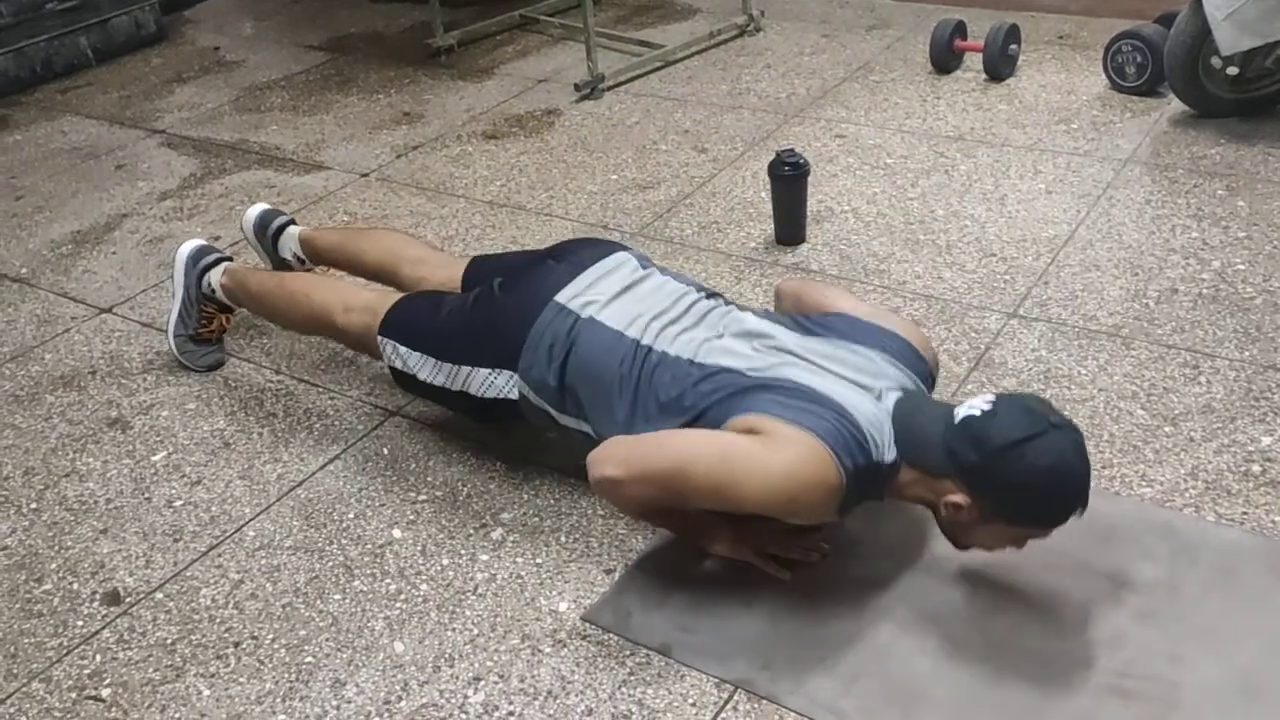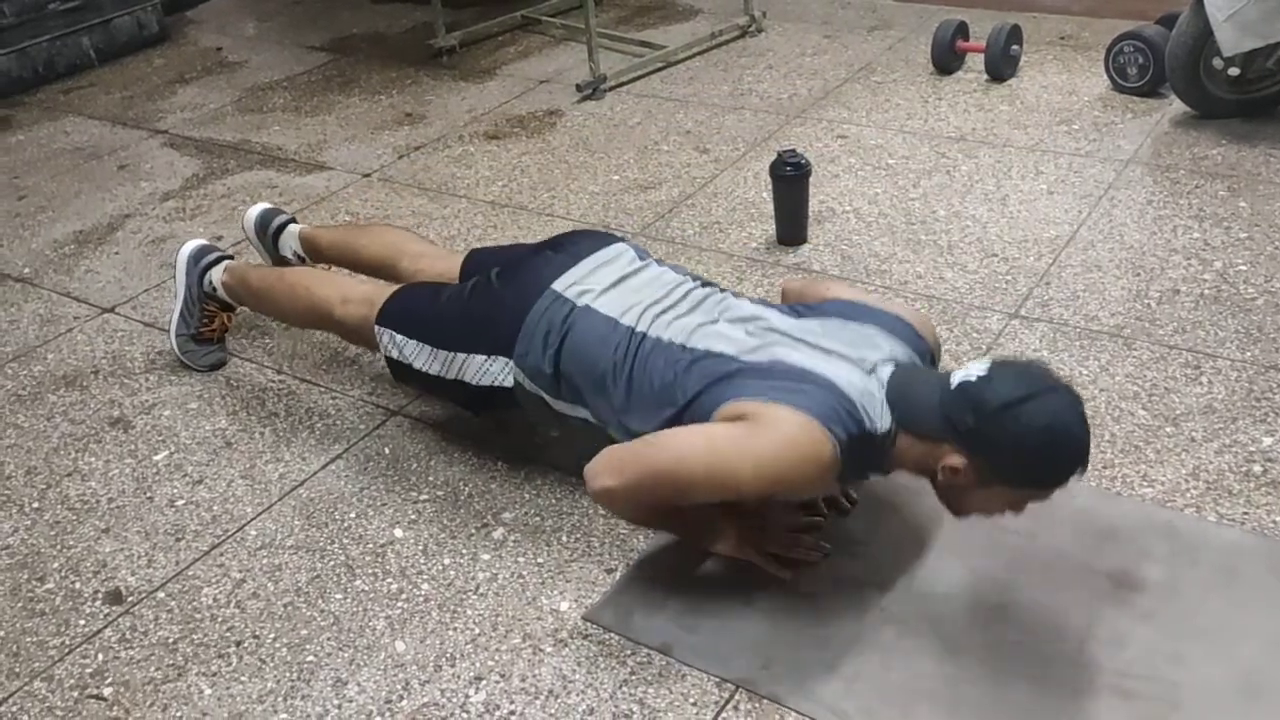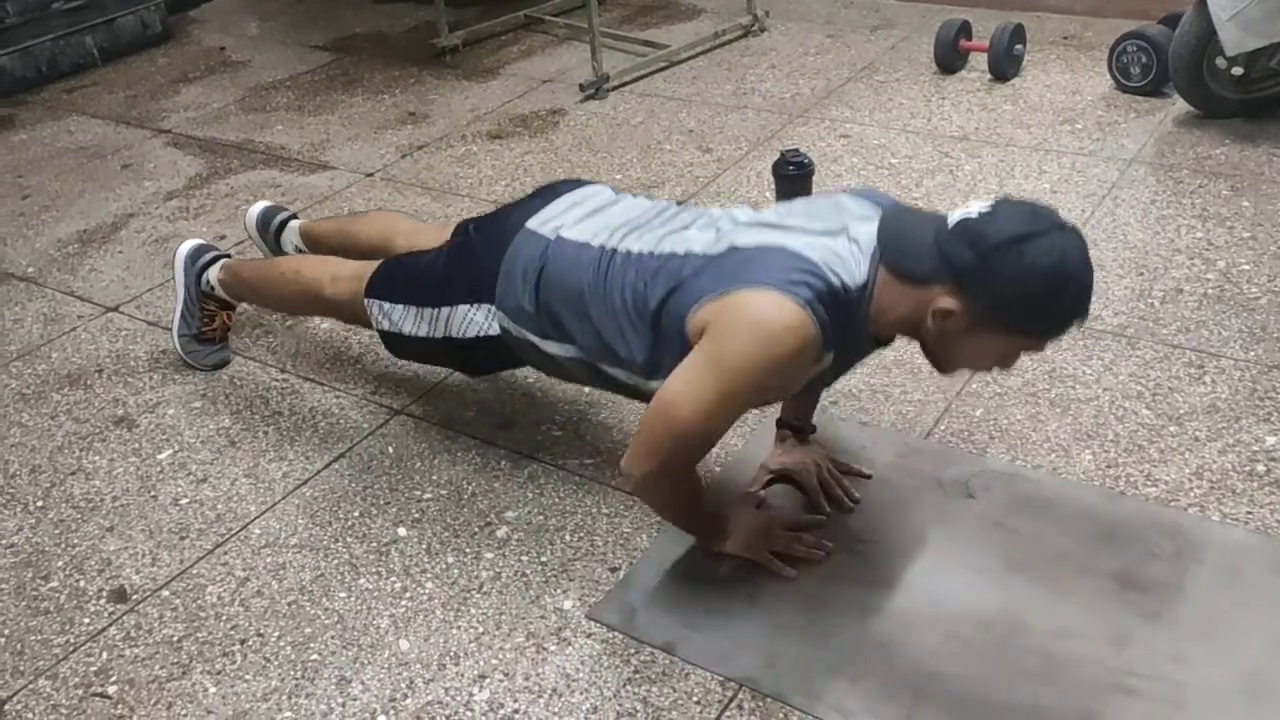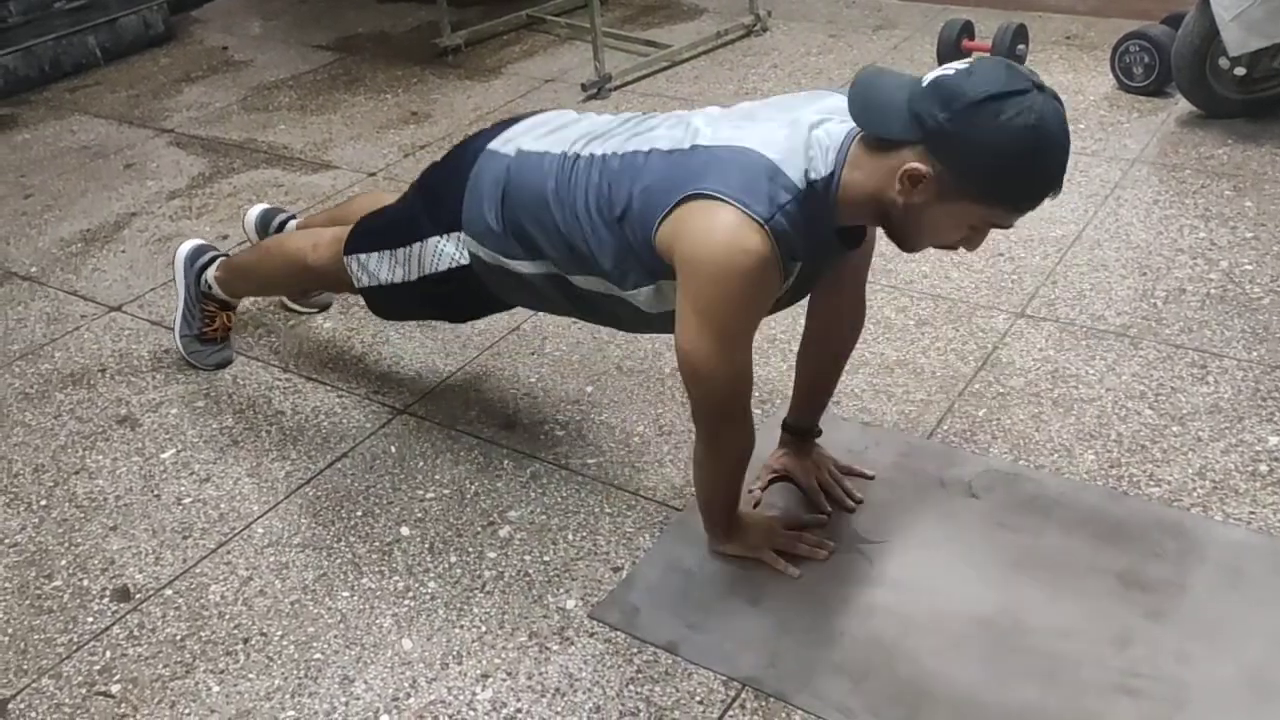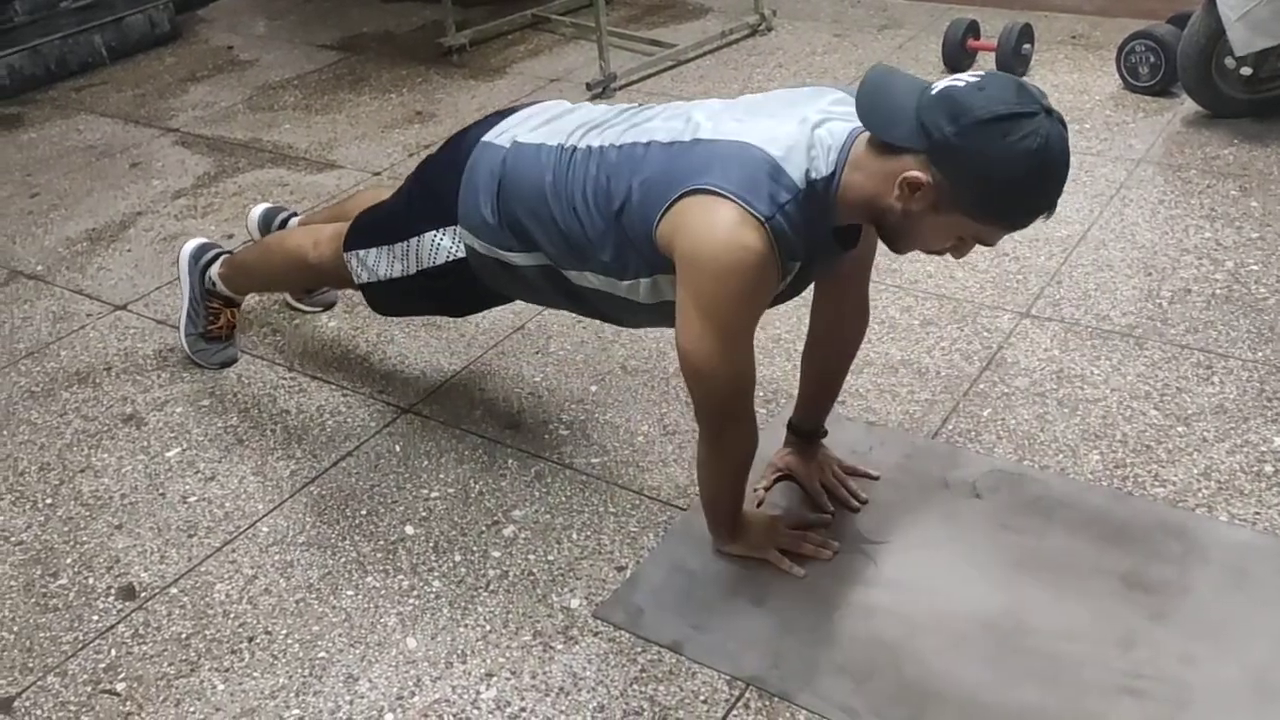
dt=0.3s
person 1, frame 1
left shoulder: (909, 358)
right shoulder: (810, 475)
left elbow: (794, 292)
right elbow: (614, 468)
right wrist: (717, 533)
left hip: (615, 282)
right hip: (549, 346)
left knee: (435, 277)
right knee: (370, 320)
left ankle: (289, 236)
right ankle: (216, 280)
person 1, frame 2
left shoulder: (912, 346)
right shoulder: (803, 442)
right elbow: (608, 476)
right wrist: (715, 528)
left hip: (609, 269)
right hip: (538, 336)
left knee: (432, 269)
right knee: (363, 310)
left ankle: (290, 232)
right ankle: (216, 277)
person 1, frame 3
left shoulder: (899, 232)
right shoulder: (780, 328)
right elbow: (647, 465)
left wrist: (797, 437)
right wrist: (723, 531)
left hip: (593, 218)
right hip: (526, 281)
left knee: (425, 243)
right knee: (357, 291)
left ankle: (291, 228)
right ankle: (215, 276)
person 1, frame 4
left shoulder: (866, 138)
right shoulder: (737, 234)
left elbow: (840, 299)
right elbow: (719, 416)
left wrist: (801, 443)
right wrist: (728, 530)
left hip: (562, 158)
right hip: (491, 209)
left knee: (388, 221)
right knee: (342, 258)
left ankle: (282, 221)
right ankle: (214, 277)
person 1, frame 5
left shoulder: (869, 138)
right shoulder: (736, 233)
left elbow: (843, 303)
right elbow: (723, 415)
left wrist: (807, 443)
right wrist: (730, 529)
left hip: (556, 142)
right hip: (490, 196)
left knee: (383, 226)
right knee: (342, 256)
left ankle: (289, 220)
right ankle: (217, 273)
